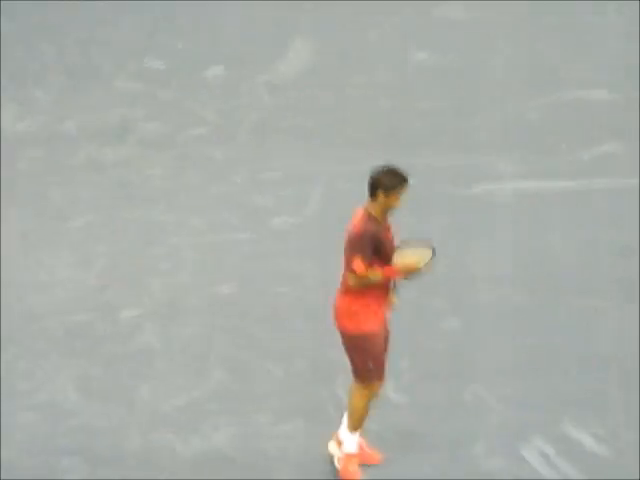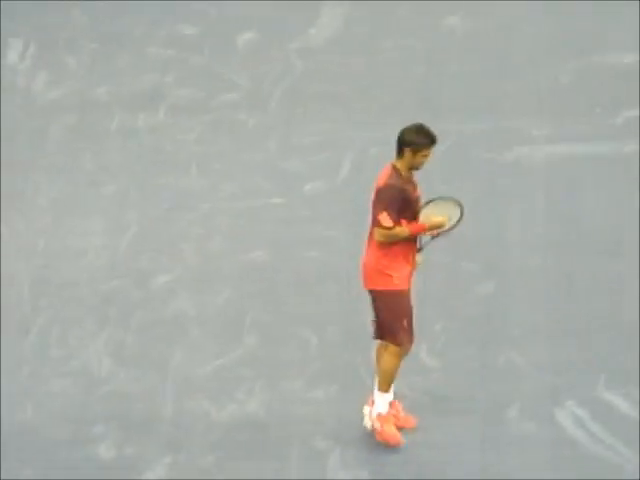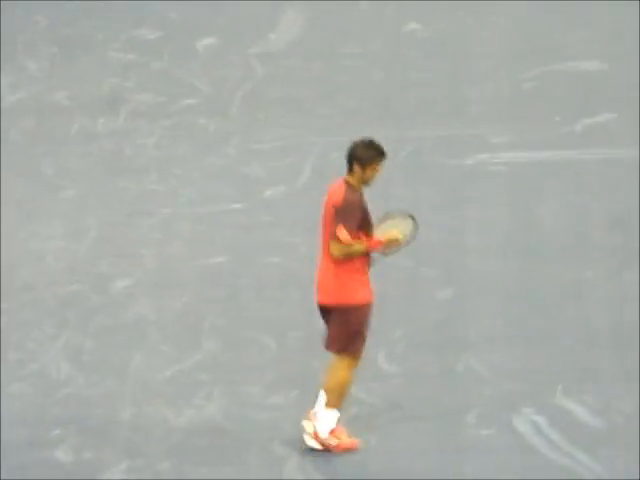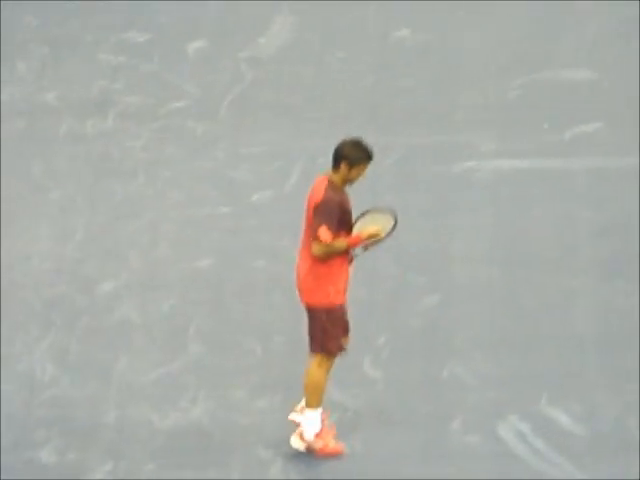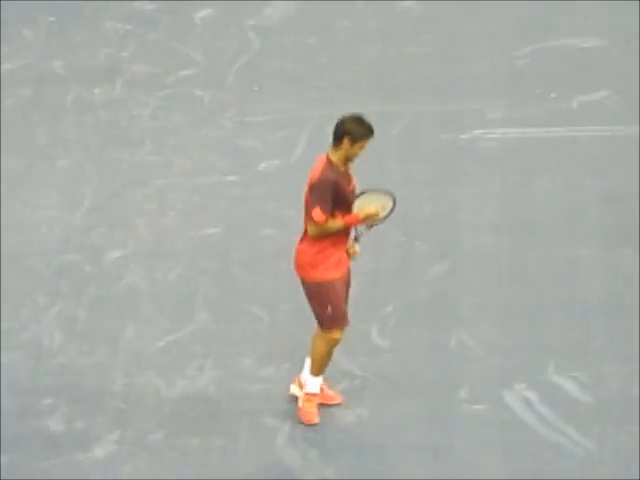
dt=0.2s
person 1, frame 1
left shoulder: (378, 221)
right shoulder: (365, 231)
right elbow: (355, 280)
left wrist: (387, 293)
right wrist: (395, 272)
left hip: (372, 313)
right hip: (359, 315)
left knee: (367, 381)
right knee: (368, 384)
left ankle: (346, 438)
right ankle: (348, 450)
person 1, frame 2
left shoulder: (406, 178)
right shoulder: (391, 186)
right elbow: (381, 235)
left wrist: (411, 251)
right wrist: (423, 228)
left hip: (397, 273)
right hip: (386, 276)
left knee: (392, 342)
right knee: (397, 344)
left ankle: (383, 403)
right ankle: (381, 411)
person 1, frame 3
left shoulder: (341, 190)
right shoulder: (351, 201)
right elbow: (339, 250)
left wrist: (369, 246)
right wrist: (377, 243)
left hip: (333, 289)
right hip: (349, 292)
left knee: (344, 355)
right knee: (348, 358)
left ankle: (320, 415)
right ankle: (324, 429)
person 1, frame 4
left shoulder: (326, 186)
right shoulder: (332, 200)
right elbow: (321, 249)
left wrist: (347, 247)
right wrist: (359, 239)
left hip: (319, 284)
right hip: (322, 288)
left knee: (332, 346)
right knee: (324, 355)
left ankle: (307, 410)
person 1, frame 5
left shoulder: (341, 168)
right shoulder: (326, 178)
right elbow: (315, 229)
left wrist: (347, 242)
right wrist: (356, 220)
left hip: (334, 260)
right hip: (319, 265)
left knee: (331, 327)
right knee: (333, 333)
left ankle: (307, 381)
right ankle: (310, 390)
